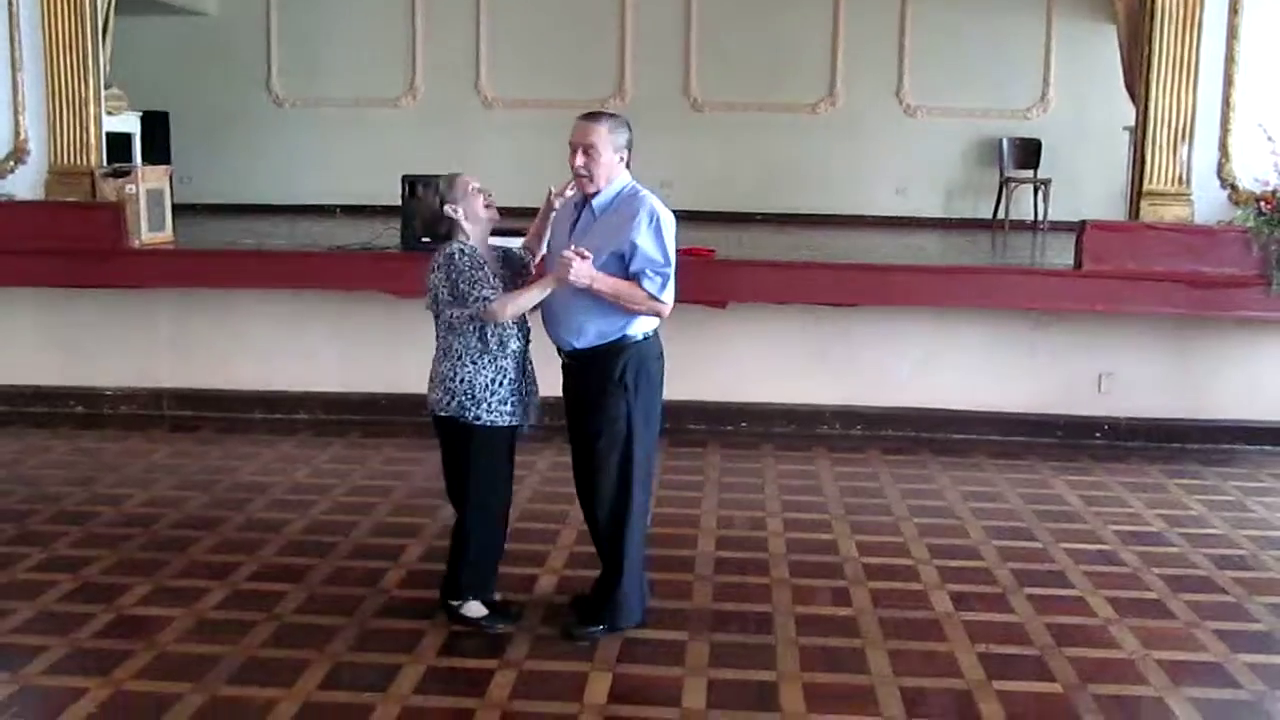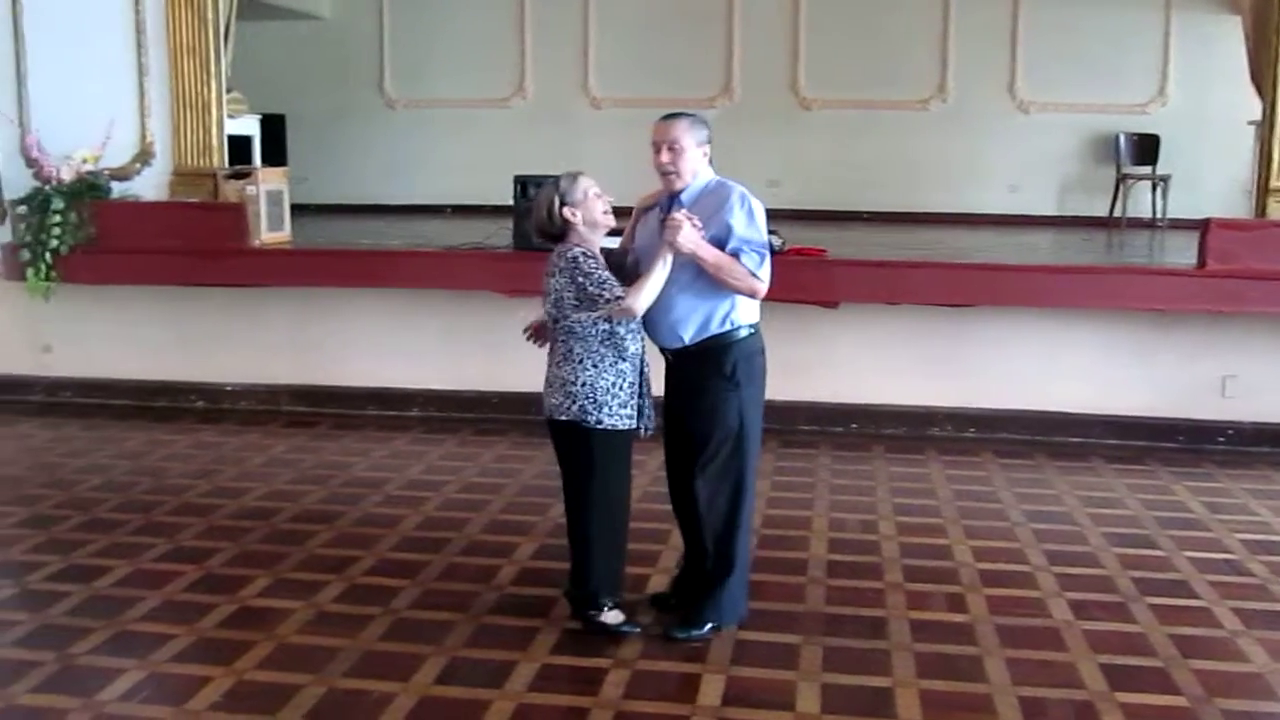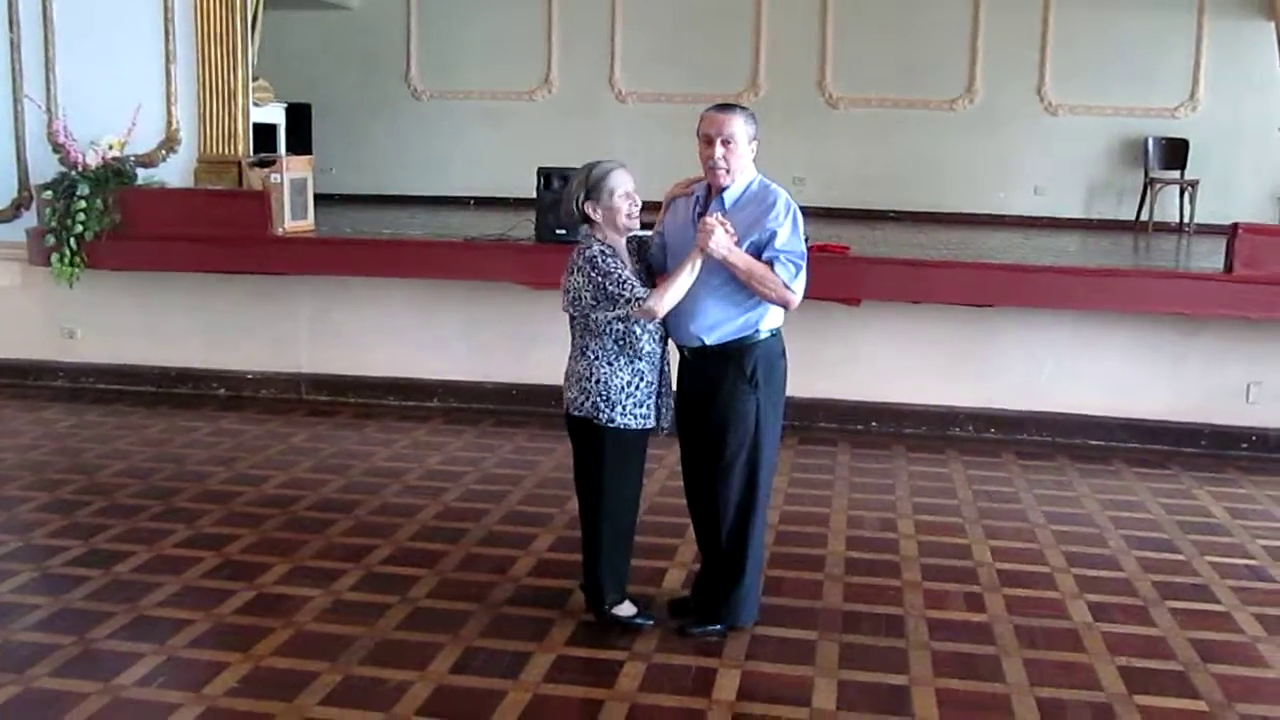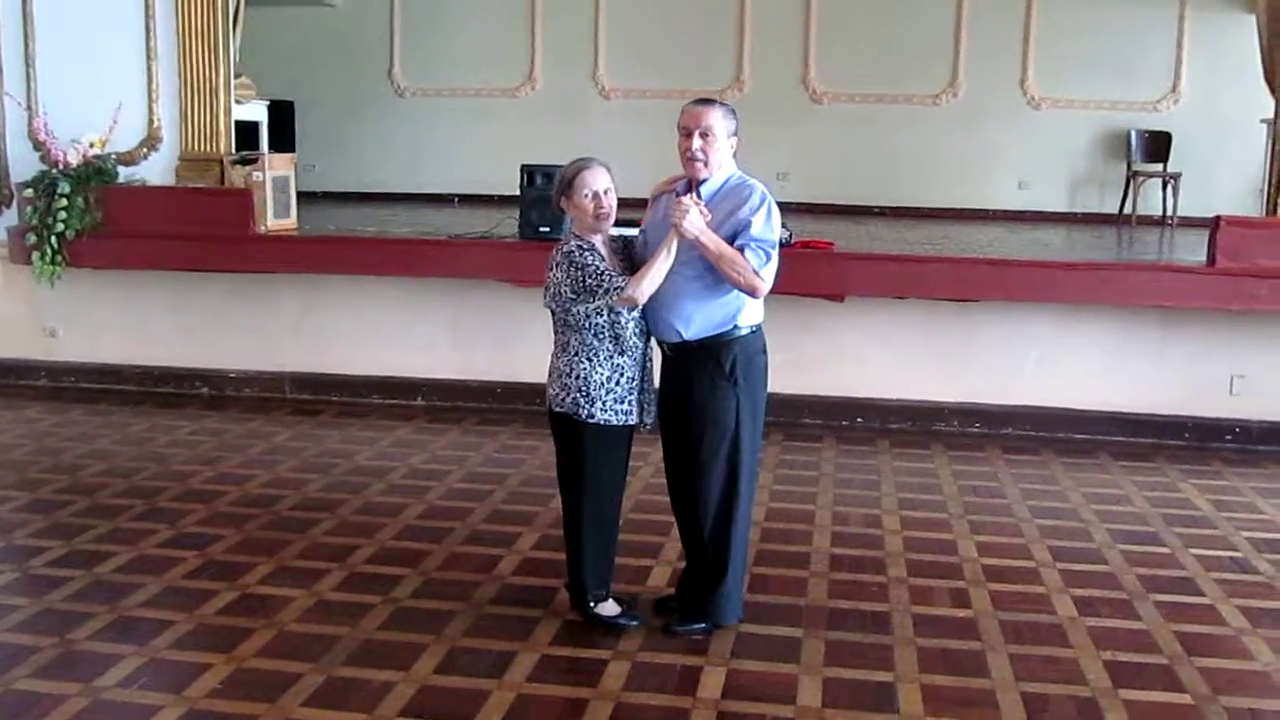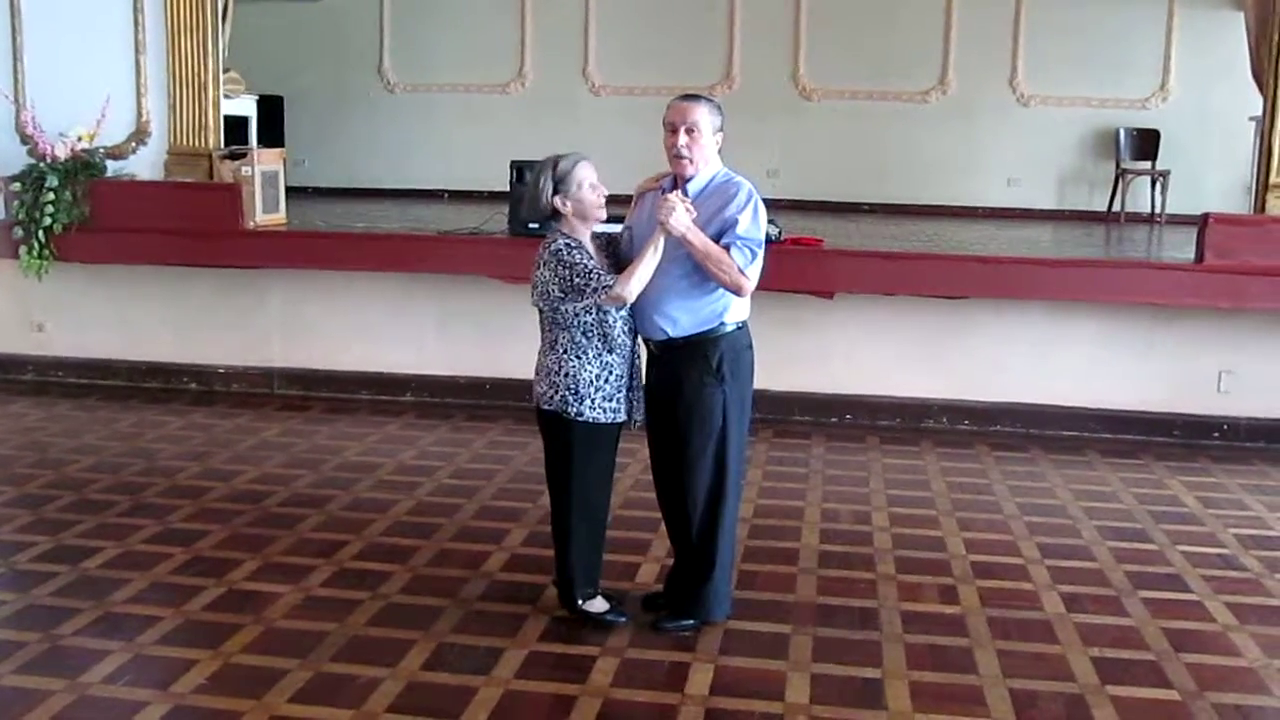
dt=1s
person 1, frame 1
left shoulder: (644, 213)
right shoulder: (570, 210)
left elbow: (660, 301)
left wrist: (592, 279)
left hip: (624, 363)
right hip: (579, 361)
left knee: (617, 485)
right knee: (590, 481)
left ankle: (619, 603)
right ankle: (612, 583)
person 1, frame 2
left shoulder: (733, 202)
right shoulder: (652, 215)
left elbow: (755, 283)
right elbow: (624, 282)
left wrist: (695, 247)
left hip: (727, 358)
right hip: (682, 360)
left knee: (721, 480)
right knee: (684, 478)
left ankle: (720, 602)
right ankle: (694, 582)
person 1, frame 3
left shoulder: (774, 205)
right shoulder: (681, 205)
left elbow: (789, 294)
right elbow: (651, 268)
left wrist: (726, 252)
left hip: (747, 362)
right hip: (694, 360)
left knee: (739, 485)
right knee: (699, 481)
left ankle: (730, 604)
right ankle: (708, 587)
person 1, frame 4
left shoulder: (751, 199)
right shoulder: (665, 198)
left elbow: (757, 282)
right elbow: (639, 268)
left wrist: (699, 233)
left hip: (727, 358)
right hip: (676, 357)
left knee: (721, 483)
right knee: (683, 479)
left ankle: (715, 602)
right ankle: (694, 584)
person 1, frame 5
left shoulder: (737, 196)
right shoulder: (649, 196)
left elbow: (742, 281)
right elbow: (624, 265)
left wrist: (685, 231)
left hip: (713, 355)
right hip: (661, 354)
left knee: (708, 481)
right knee: (671, 477)
left ankle: (703, 598)
right ankle: (682, 580)
person 2, frame 1
left shoulder: (492, 254)
right shoulder: (453, 258)
left elbow: (526, 258)
right elbow: (499, 310)
left wrist: (548, 212)
right wrist: (558, 277)
left hip: (497, 400)
right hip: (468, 403)
left knee: (495, 497)
right knee: (477, 499)
left ankle: (481, 584)
right ankle: (459, 594)
person 2, frame 2
left shoulder: (592, 259)
right shoulder: (572, 262)
right elbow: (632, 305)
left wrist: (640, 217)
right wrist: (669, 248)
left hip: (609, 403)
right hip: (587, 406)
left knee: (606, 501)
right knee: (596, 502)
left ankle: (592, 588)
right ankle: (593, 601)
person 2, frame 3
left shoulder: (631, 248)
right shoulder: (592, 258)
right elbow: (652, 306)
left wrist: (670, 205)
right wrist: (701, 251)
left hip: (629, 399)
right hip: (604, 402)
left knee: (621, 498)
right knee: (607, 499)
left ankle: (605, 584)
right ankle: (606, 596)
person 2, frame 4
left shoulder: (621, 247)
right shoulder: (571, 256)
right elbow: (634, 294)
right wrist: (676, 232)
left hip: (617, 395)
right hip: (585, 398)
left knee: (607, 495)
right knee: (589, 496)
left ankle: (594, 583)
right ankle: (589, 594)
person 2, frame 5
left shoulder: (604, 245)
right shoulder: (558, 254)
right elbow: (621, 293)
right wrist: (662, 230)
left hip: (604, 392)
right hip: (573, 395)
left knee: (595, 492)
right knee: (576, 494)
left ankle: (583, 580)
right ankle: (577, 591)
